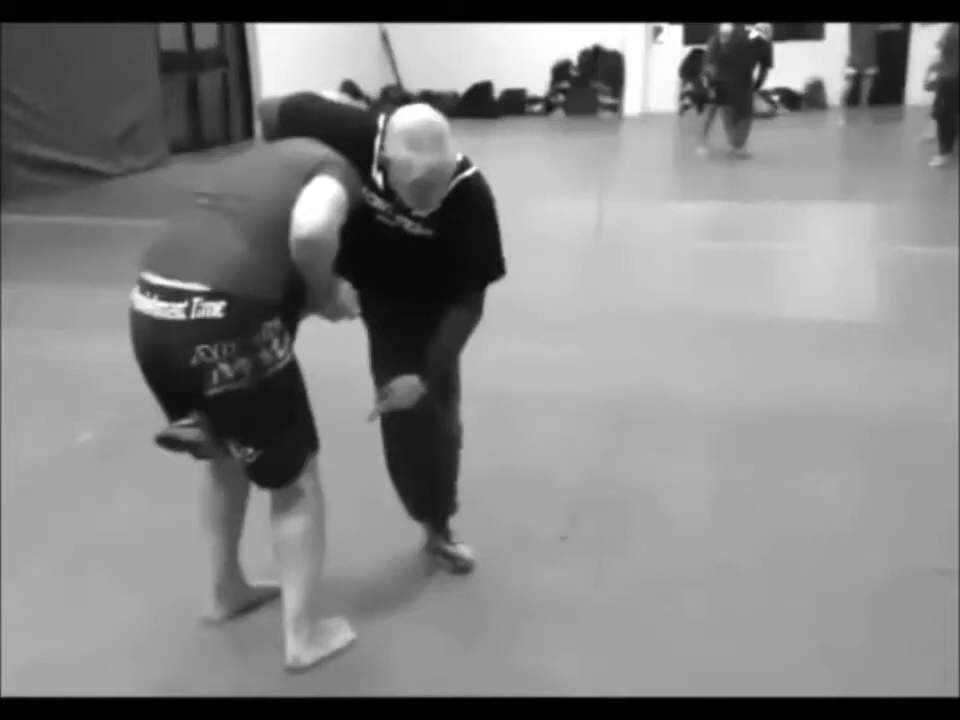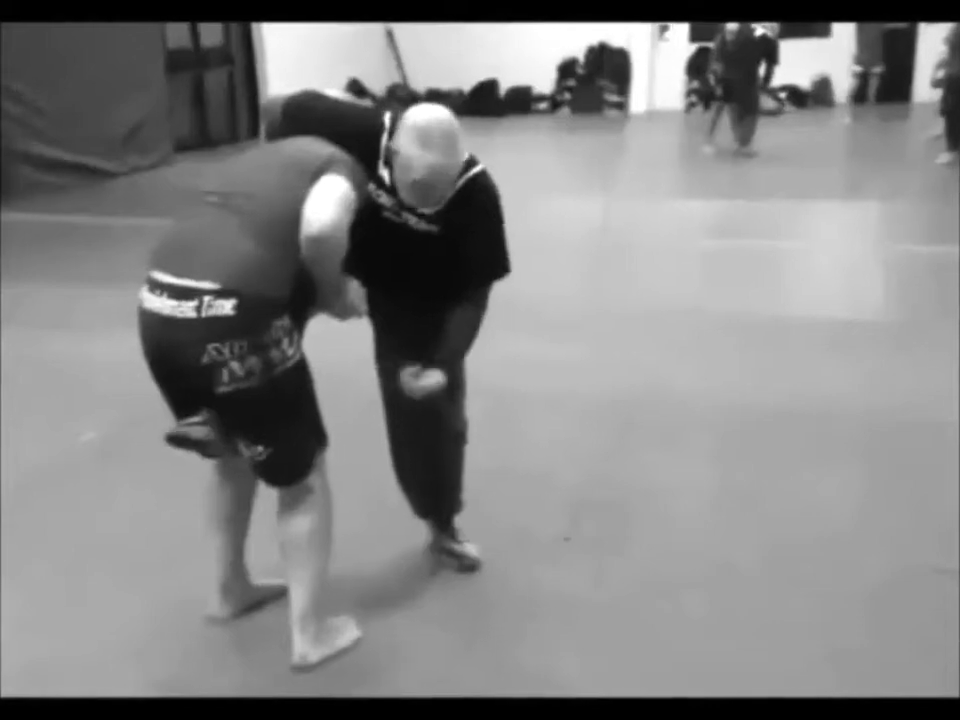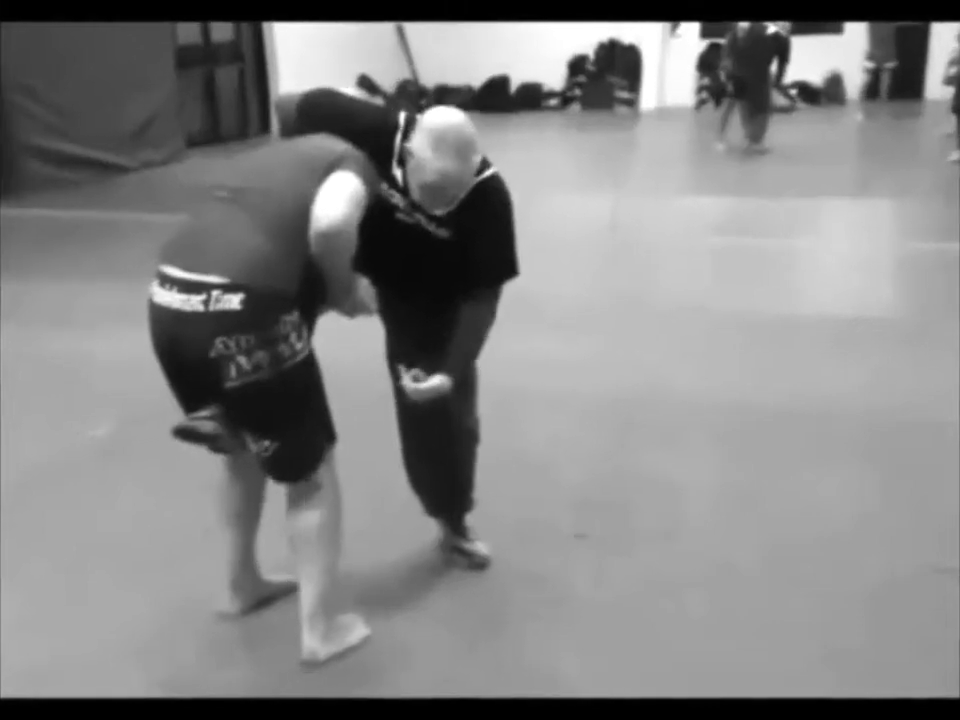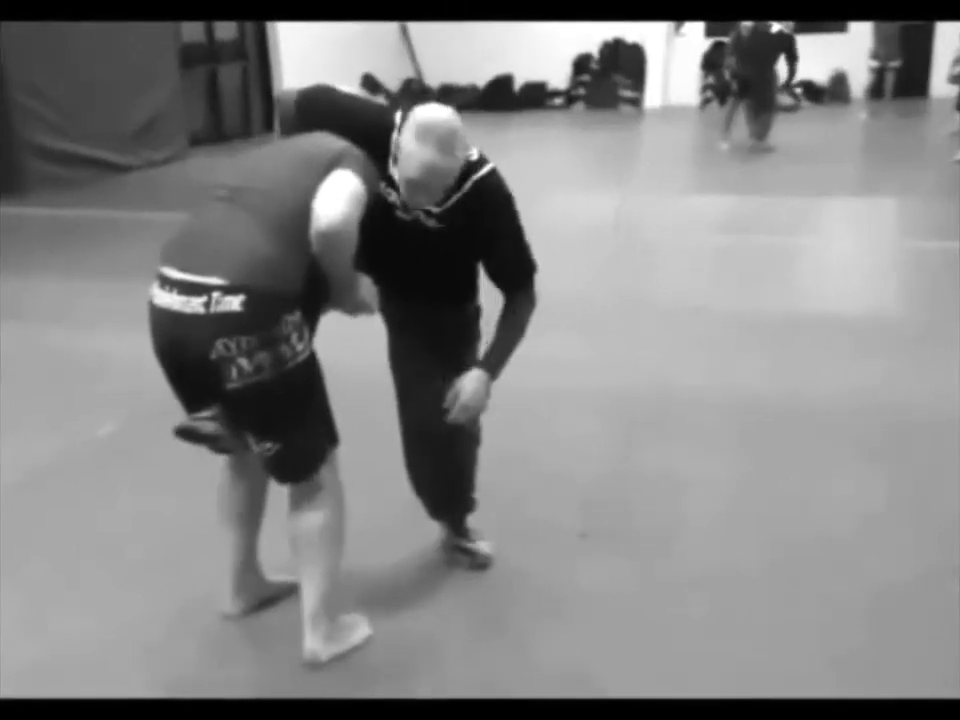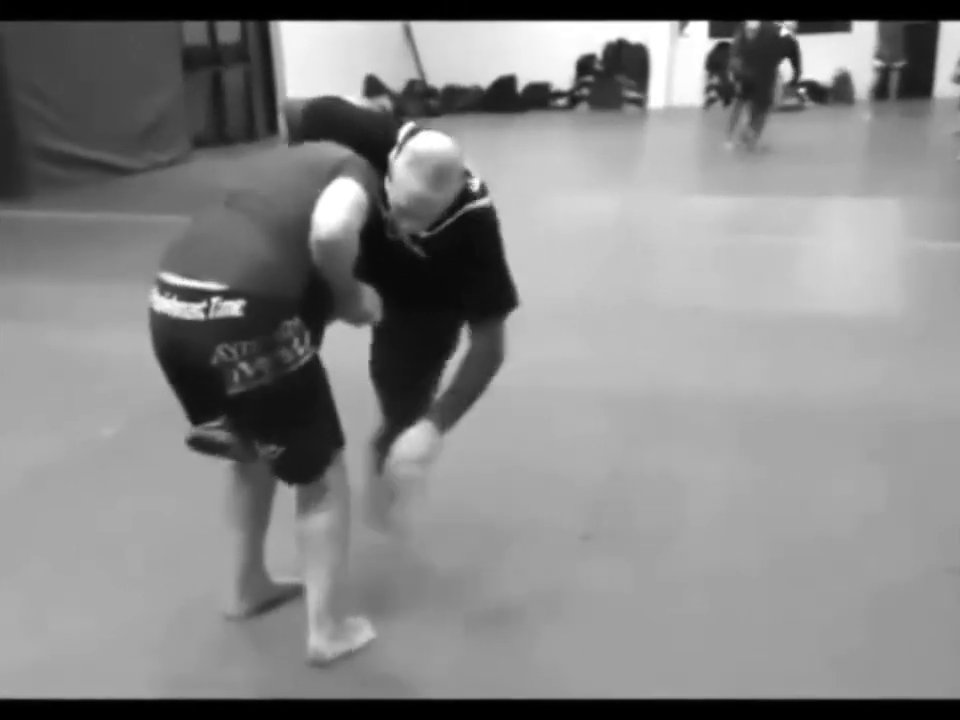
dt=0.4s
person 1, frame 1
left shoulder: (248, 159)
right shoulder: (331, 166)
right elbow: (309, 231)
left wrist: (305, 292)
right wrist: (325, 292)
left hip: (150, 307)
right hip: (223, 317)
left knee: (226, 453)
right knee: (294, 475)
left ankle: (225, 590)
right ankle: (304, 634)
person 1, frame 2
left shoulder: (253, 158)
right shoulder: (337, 164)
right elbow: (320, 230)
left wrist: (314, 292)
right wrist: (333, 291)
left hip: (159, 307)
right hip: (232, 315)
left knee: (233, 453)
right knee: (302, 473)
left ankle: (230, 589)
right ankle: (311, 633)
person 1, frame 3
left shoulder: (268, 154)
right shoulder: (350, 162)
right elbow: (329, 225)
left wrist: (324, 287)
right wrist: (344, 287)
left hip: (169, 301)
right hip: (240, 311)
left knee: (243, 448)
right knee: (310, 469)
left ankle: (240, 585)
right ankle: (319, 629)
person 1, frame 4
left shoulder: (273, 152)
right shoulder: (351, 161)
right elbow: (330, 224)
left wrist: (328, 287)
right wrist: (346, 287)
left hip: (169, 301)
right hip: (242, 311)
left knee: (246, 448)
right knee: (313, 471)
left ankle: (243, 584)
right ankle: (322, 630)
person 1, frame 5
left shoulder: (293, 159)
right shoulder: (355, 171)
right elbow: (330, 233)
left wrist: (337, 295)
right wrist: (349, 293)
left hip: (167, 307)
right hip: (241, 317)
left knee: (254, 451)
right knee: (321, 472)
left ankle: (248, 585)
right ankle: (327, 631)
person 2, frame 1
left shoulder: (470, 196)
right shoulder: (350, 135)
left elbow: (469, 300)
right elbow: (276, 112)
left wrist: (424, 376)
left hip: (416, 301)
right hip: (338, 264)
left knee: (427, 410)
left ankle: (437, 527)
person 2, frame 2
left shoulder: (477, 194)
right shoulder: (358, 132)
left elbow: (473, 295)
right elbow: (282, 111)
left wrist: (444, 368)
left hip: (420, 297)
right hip: (341, 258)
left knee: (431, 407)
left ankle: (442, 526)
person 2, frame 3
left shoulder: (488, 198)
right shoulder: (372, 132)
left elbow: (482, 297)
right elbow: (296, 108)
left wrist: (451, 372)
left hip: (432, 298)
right hip: (352, 259)
left knee: (445, 409)
left ankle: (454, 523)
person 2, frame 4
left shoulder: (485, 194)
right shoulder: (368, 129)
left elbow: (522, 296)
right elbow: (292, 104)
left wrist: (485, 371)
left hip: (437, 301)
right hip: (353, 258)
left knee: (444, 413)
left ankle: (455, 523)
person 2, frame 5
left shoulder: (474, 227)
right shoulder: (367, 142)
left elbow: (489, 346)
left wrist: (435, 426)
left hip: (420, 302)
right hip: (351, 262)
left knee: (404, 411)
left ankle: (389, 465)
